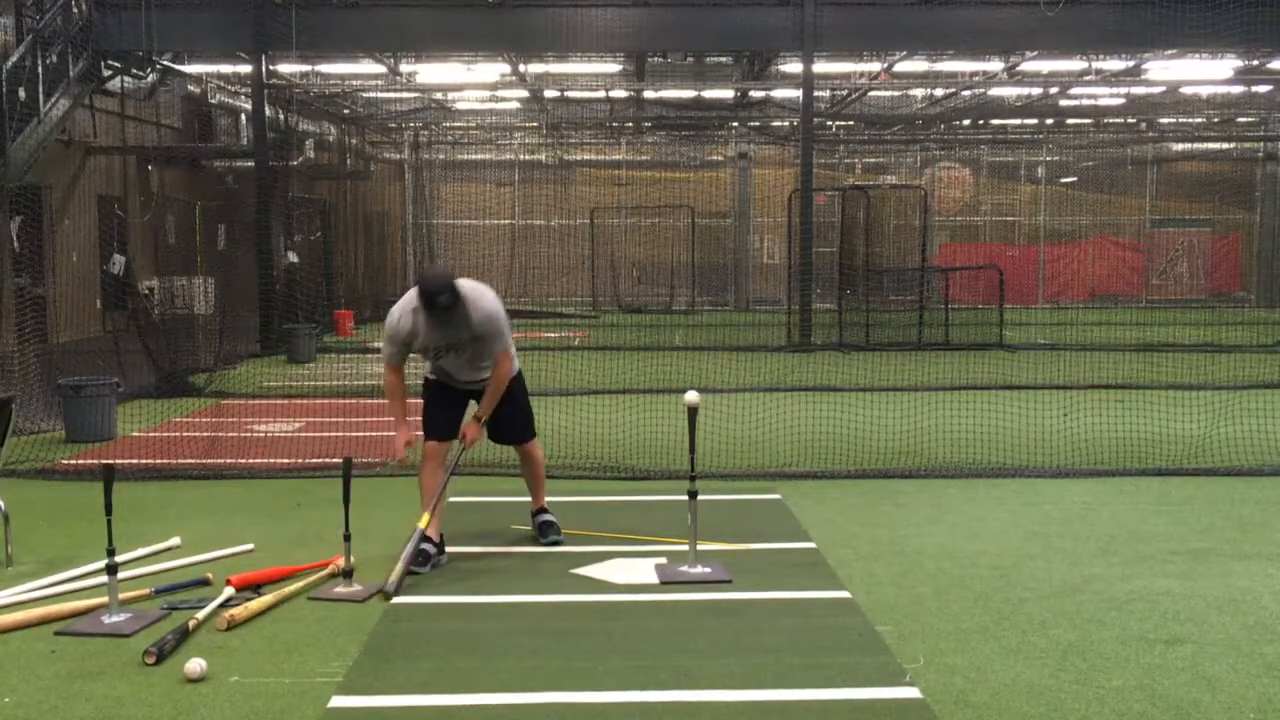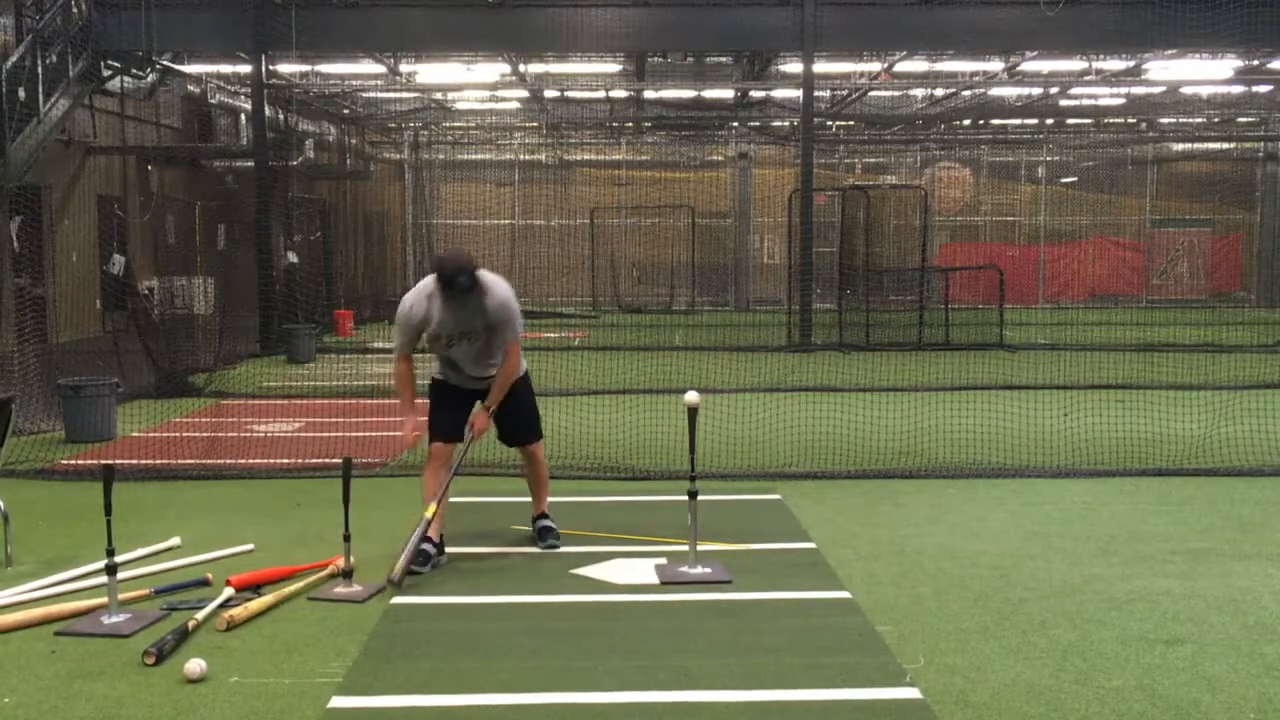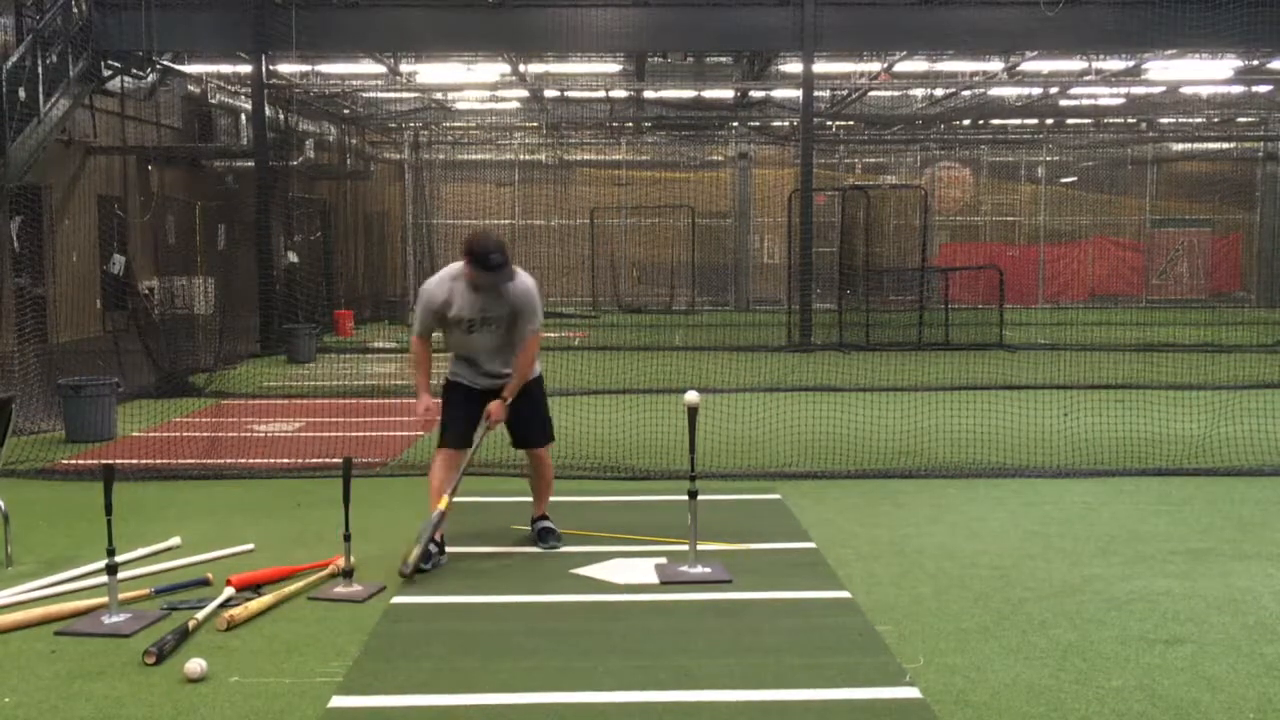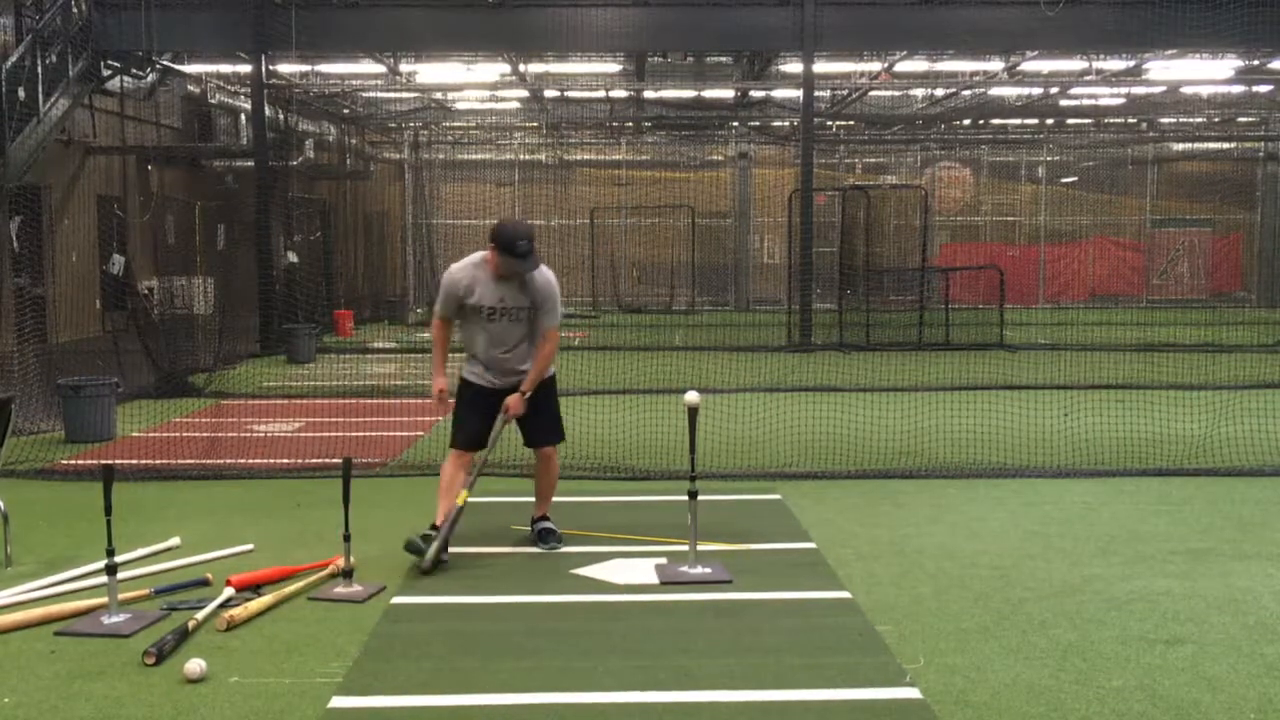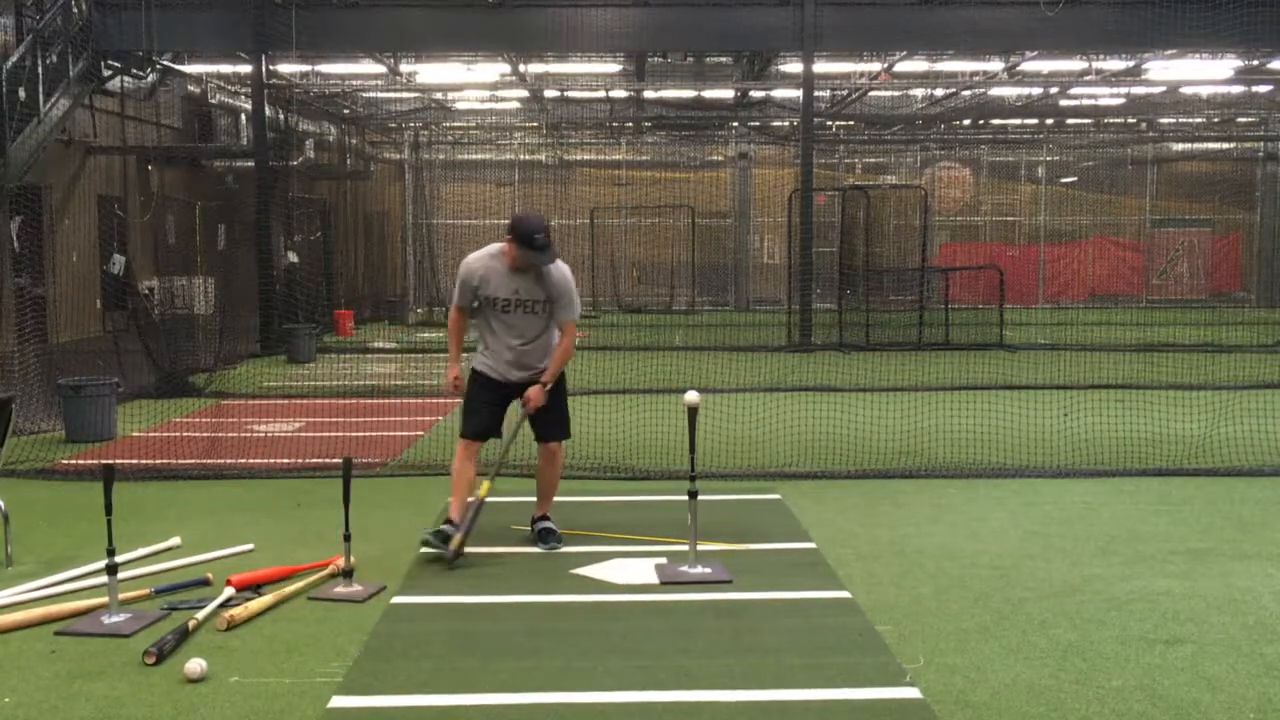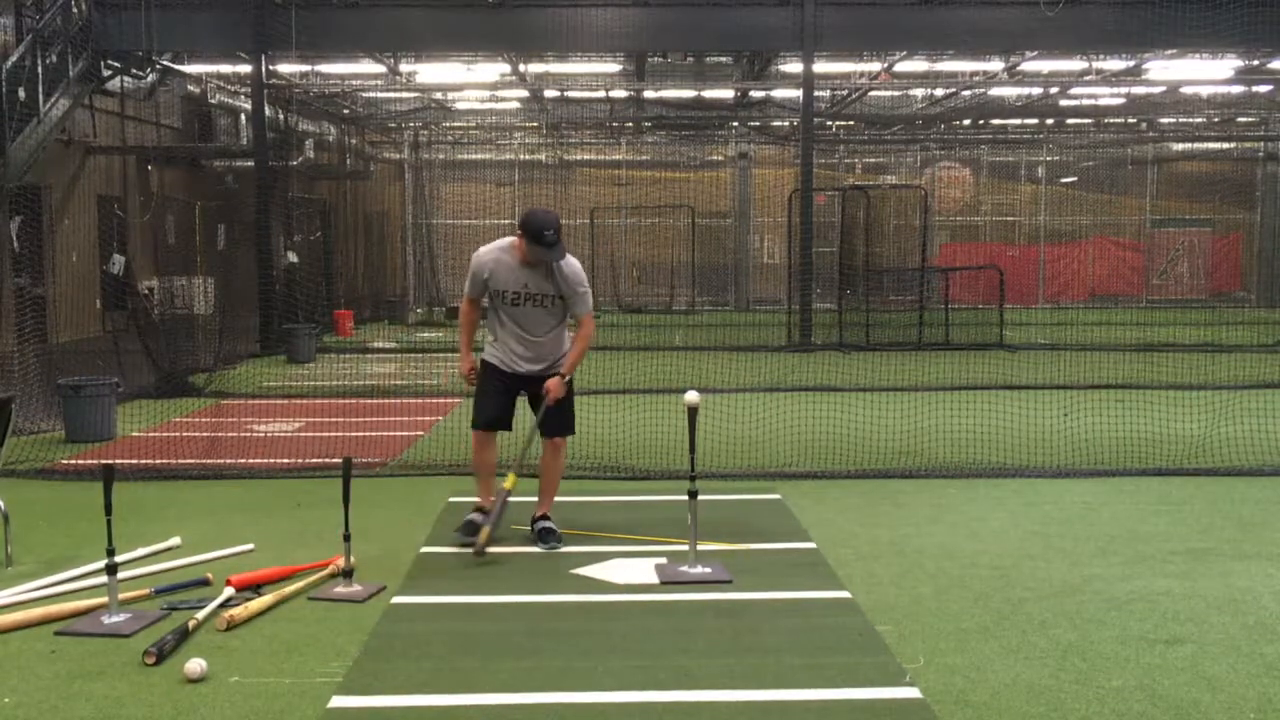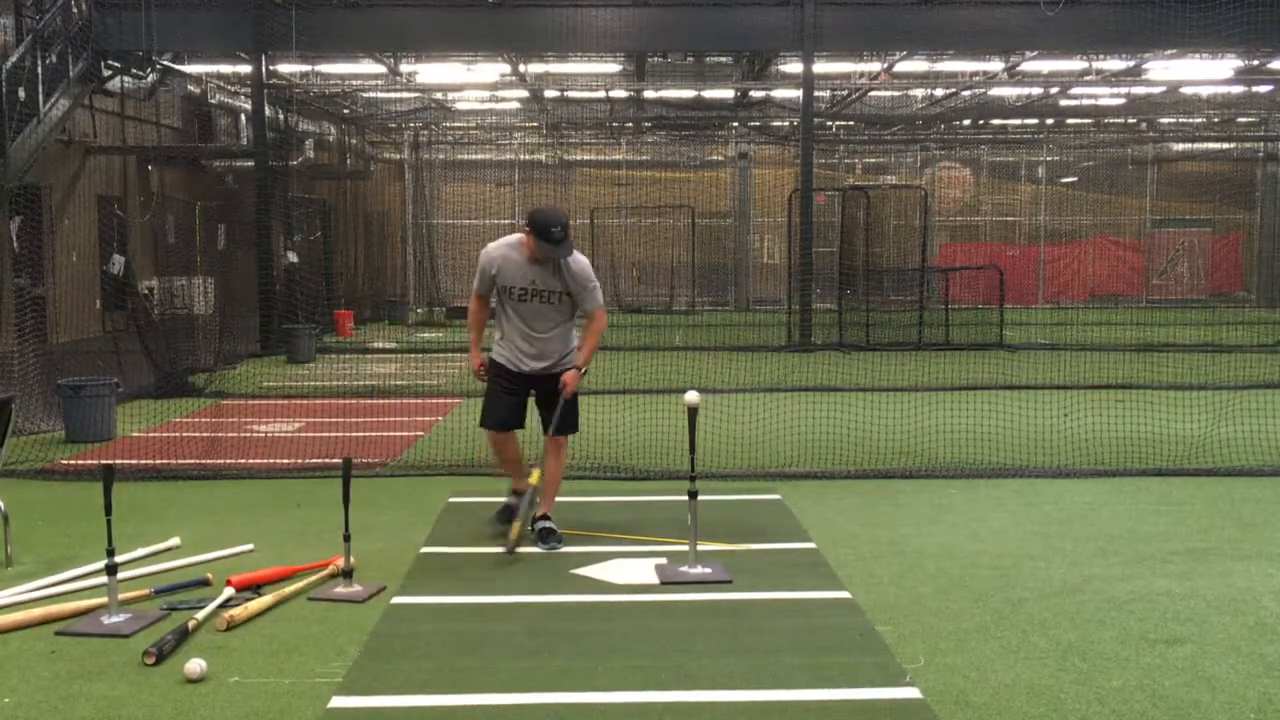
dt=0.1s
person 1, frame 1
left shoulder: (485, 307)
right shoulder: (400, 319)
left elbow: (503, 365)
right elbow: (393, 371)
left wrist: (479, 419)
right wrist: (402, 426)
left hip: (495, 370)
right hip: (444, 379)
left knee: (526, 443)
right knee: (433, 450)
left ankle: (541, 511)
right ankle: (433, 540)
person 1, frame 2
left shoulder: (499, 297)
right shoulder: (415, 305)
left elbow: (511, 356)
right elbow: (404, 358)
left wrist: (488, 407)
right wrist: (409, 413)
left hip: (503, 378)
right hip: (452, 378)
left knee: (531, 448)
right knee: (439, 452)
left ankle: (541, 516)
right ankle: (432, 540)
person 1, frame 3
left shoulder: (522, 286)
right shoulder: (437, 289)
left elbow: (530, 347)
right elbow: (421, 339)
left wrist: (505, 399)
right wrist: (424, 392)
left hip: (519, 378)
right hip: (465, 378)
left knee: (539, 450)
right knee: (448, 451)
left ankle: (541, 518)
right ankle: (436, 539)
person 1, frame 4
left shoulder: (543, 281)
right shoulder: (459, 276)
left elbow: (549, 341)
right elbow: (442, 323)
left wrist: (524, 392)
right wrist: (439, 374)
left hip: (533, 378)
right hip: (479, 377)
left knee: (546, 450)
right knee: (460, 451)
left ankle: (541, 519)
right ankle: (437, 530)
person 1, frame 5
left shoulder: (558, 275)
right shoulder: (475, 266)
left elbow: (568, 334)
right elbow: (459, 312)
left wrist: (544, 384)
right wrist: (454, 363)
left hip: (545, 371)
right hip: (490, 369)
left knee: (551, 446)
right knee: (469, 441)
left ankle: (542, 518)
right ankle: (452, 523)
person 1, frame 6
left shoulder: (569, 270)
right shoulder: (486, 259)
left elbow: (585, 325)
right elbow: (470, 304)
left wrist: (564, 375)
right wrist: (466, 353)
left hip: (552, 367)
right hip: (500, 361)
left knee: (555, 440)
right knee: (483, 433)
left ankle: (542, 516)
right ankle: (483, 508)
person 1, frame 7
left shoulder: (577, 266)
right shoulder: (494, 255)
left elbow: (598, 319)
right elbow: (479, 300)
left wrist: (579, 368)
right wrist: (475, 349)
left hip: (560, 364)
right hip: (508, 360)
left knee: (558, 438)
right knee: (498, 432)
left ankle: (543, 516)
right ankle: (518, 489)
